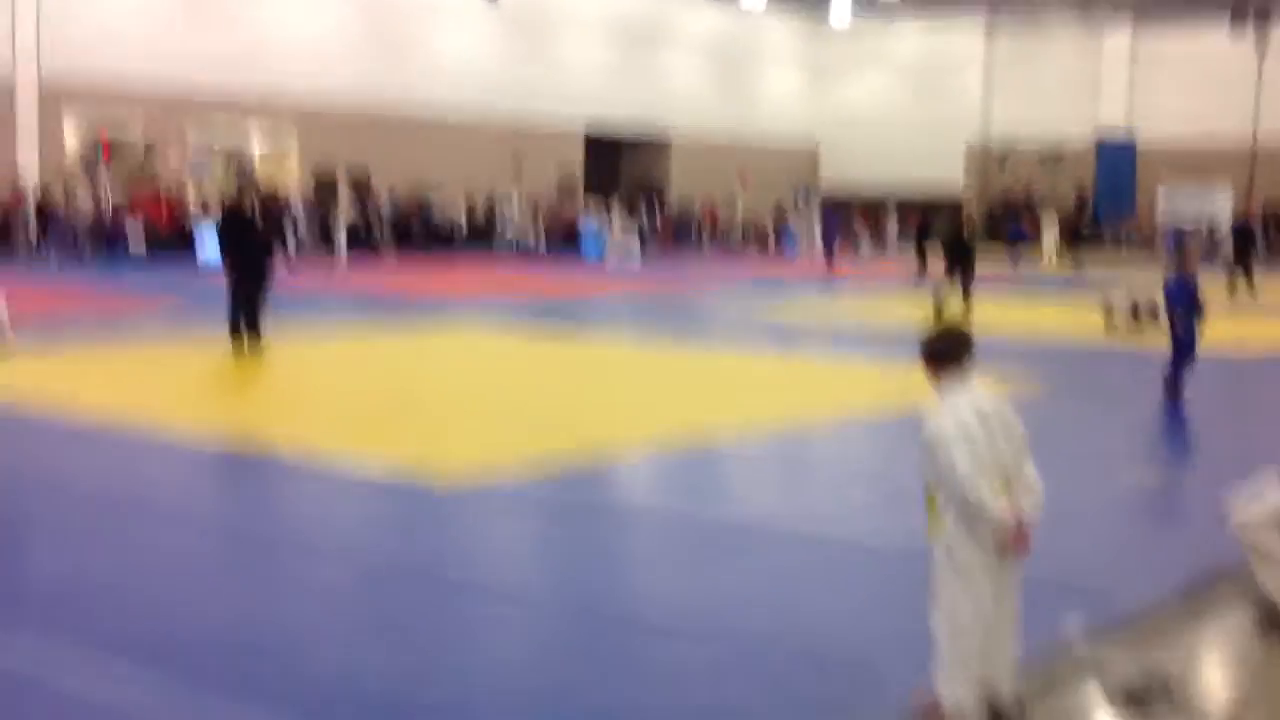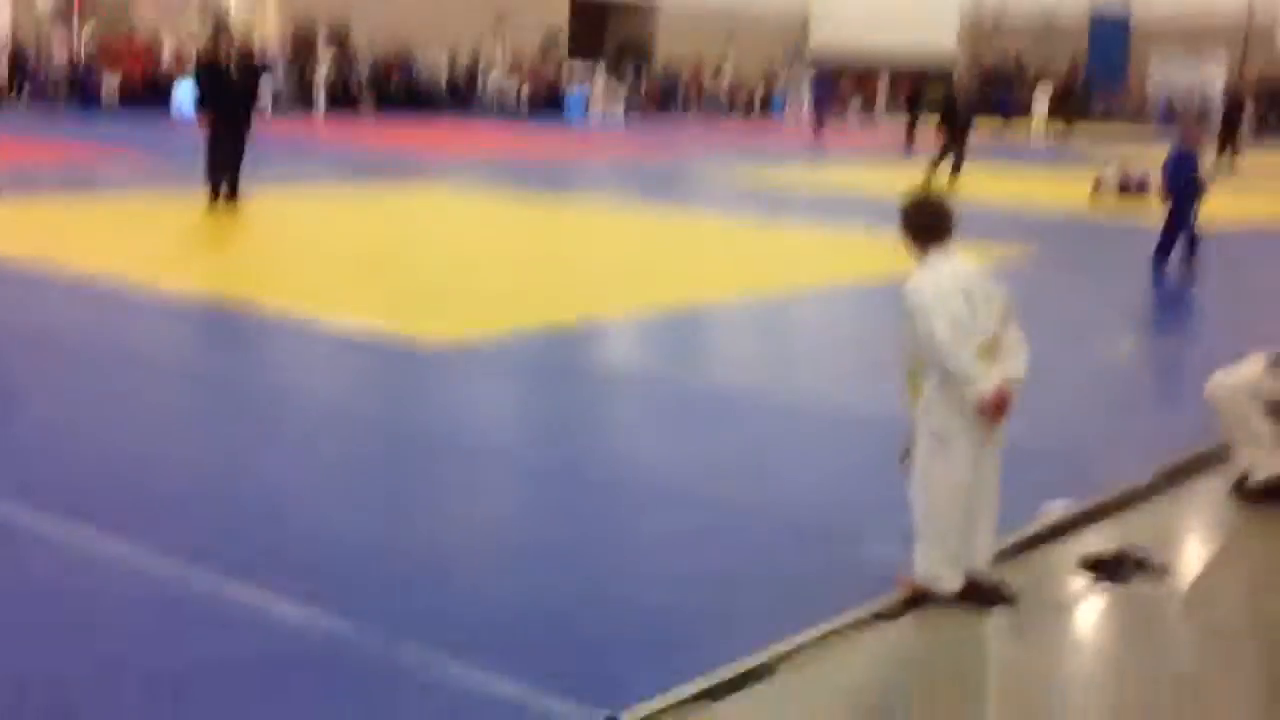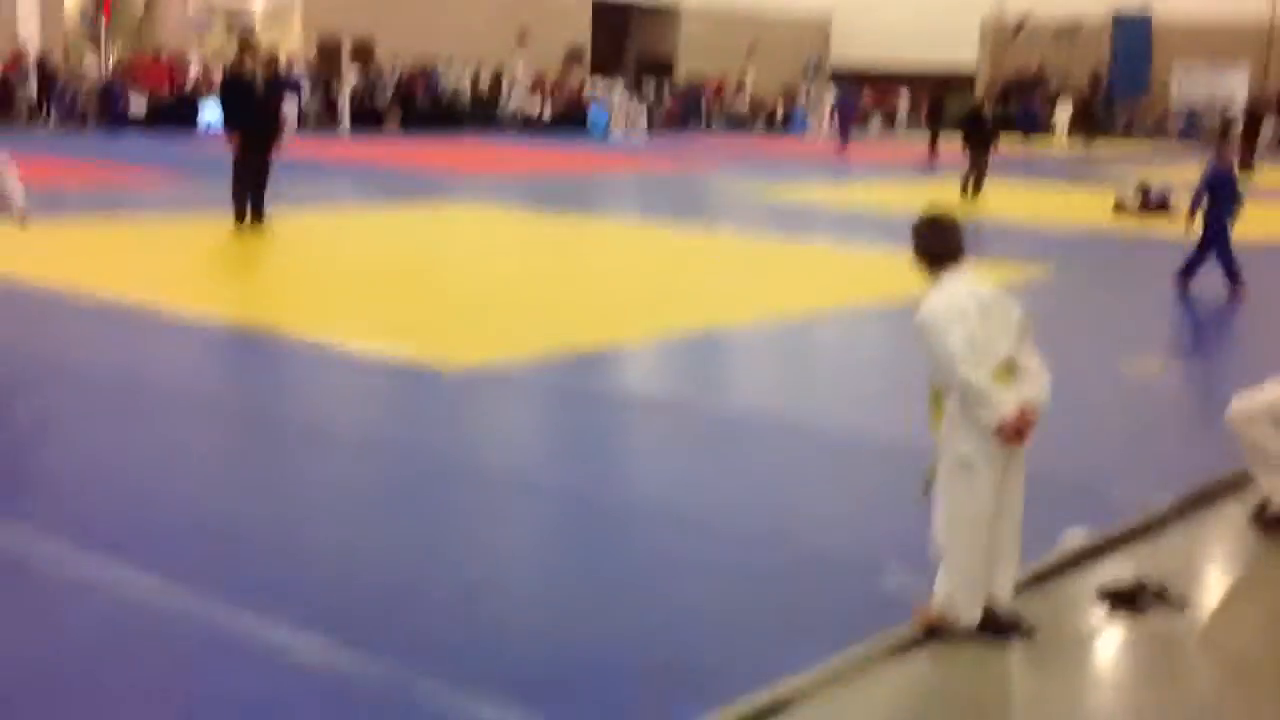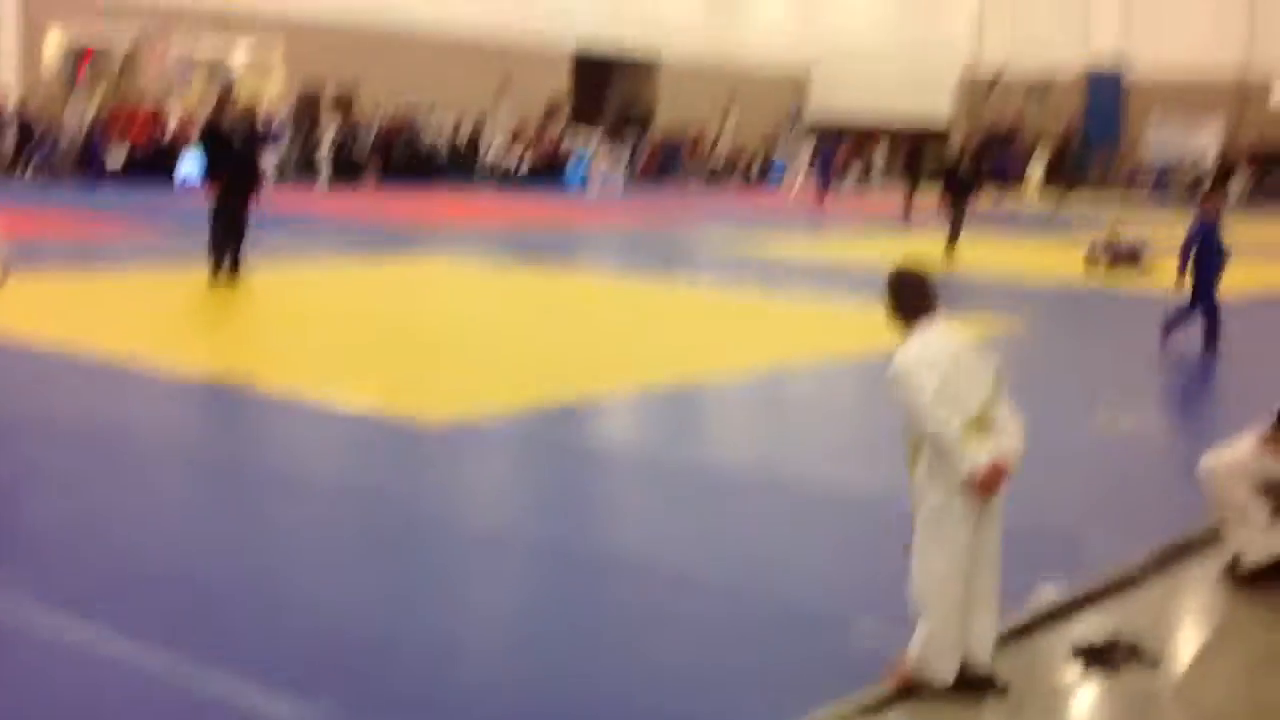
dt=0.1s
person 1, frame 1
left shoulder: (941, 419)
right shoulder: (992, 403)
left elbow: (965, 484)
right elbow: (1022, 464)
left wrist: (998, 527)
right wrist: (1020, 516)
left hip: (969, 533)
right hip: (1003, 527)
left knee: (960, 616)
right knee: (998, 614)
person 1, frame 2
left shoulder: (922, 285)
right shoulder: (972, 273)
left elbow: (945, 349)
right elbow: (1008, 328)
left wrist: (977, 393)
right wrist: (1005, 382)
left hip: (950, 401)
right hip: (986, 393)
left knee: (939, 487)
right knee: (978, 487)
left ankle: (938, 577)
right ankle: (974, 569)
person 1, frame 3
left shoulder: (935, 308)
right shoulder: (990, 293)
left elbow: (963, 372)
right elbow: (1027, 351)
left wrist: (996, 418)
right wrist: (1028, 403)
left hip: (973, 426)
right hip: (1010, 418)
left knee: (962, 520)
right knee: (1001, 518)
left ankle: (957, 607)
right ankle: (995, 602)
person 1, frame 4
left shoulder: (908, 360)
right shoulder: (964, 343)
left elbow: (934, 423)
right elbow: (1000, 401)
left wrist: (966, 471)
right wrist: (1002, 457)
left hip: (947, 478)
right hip: (984, 468)
left knee: (938, 574)
right knee: (979, 572)
left ankle: (932, 665)
right ankle: (973, 659)
